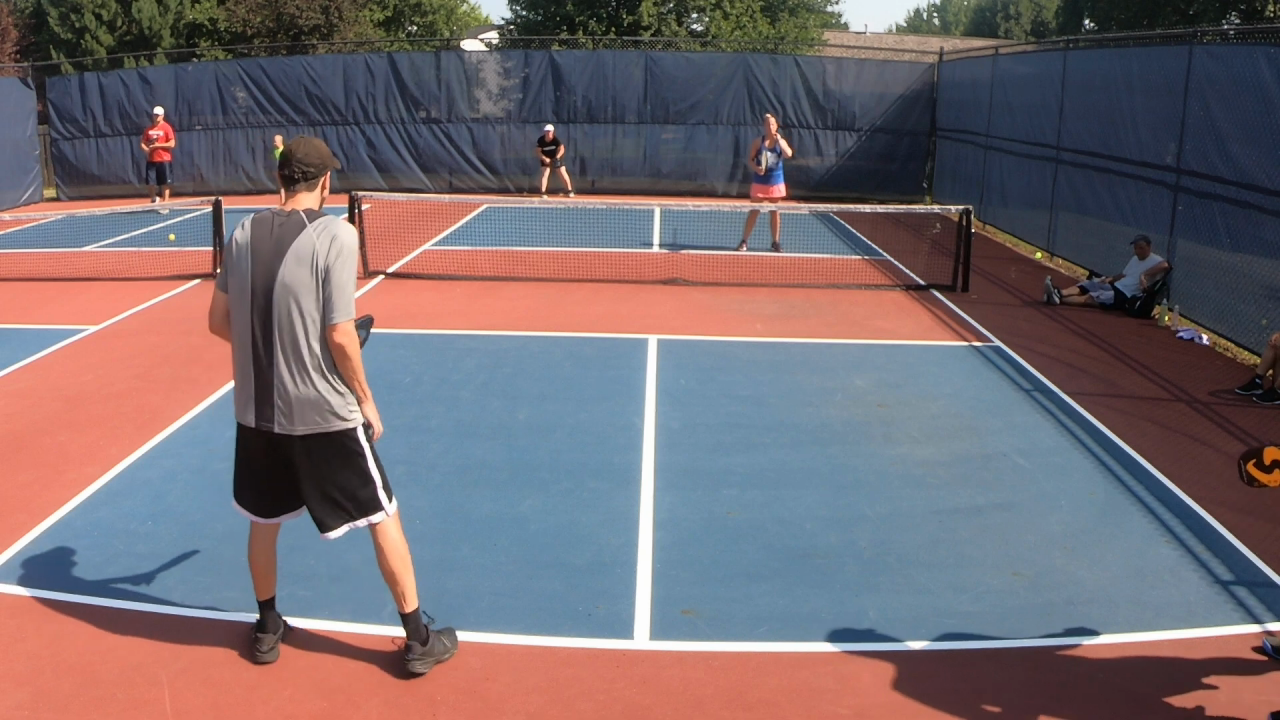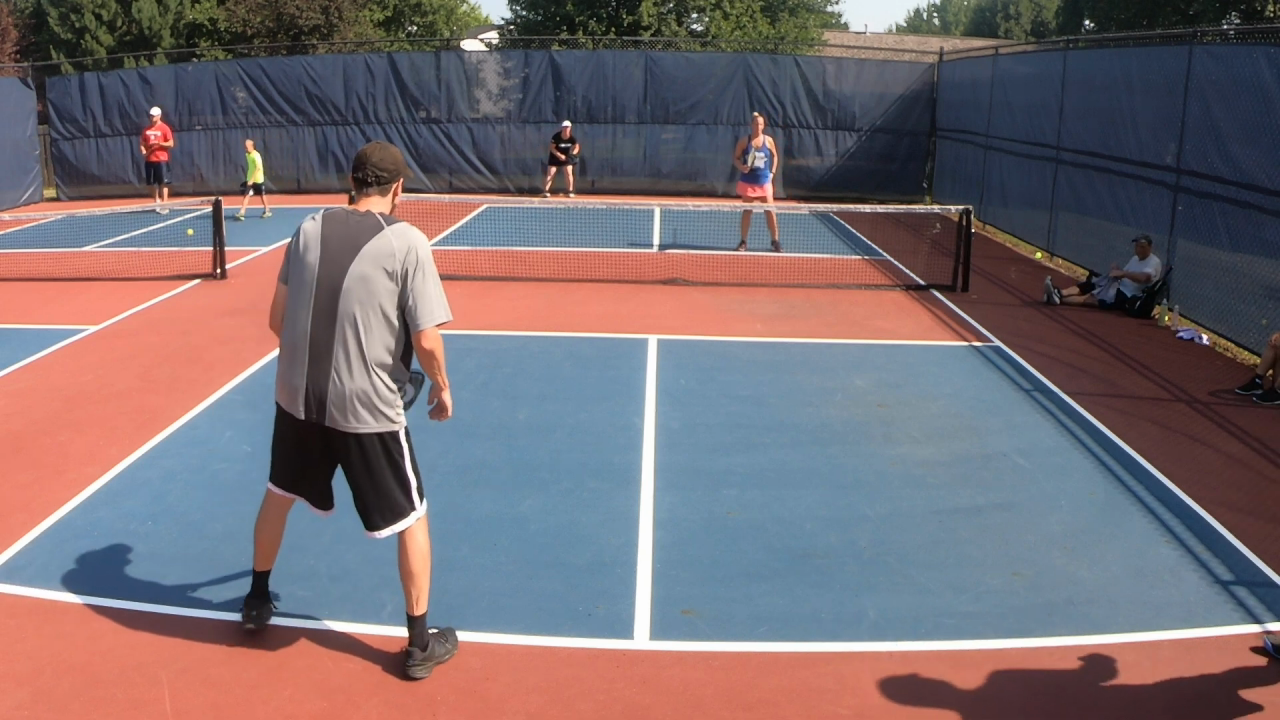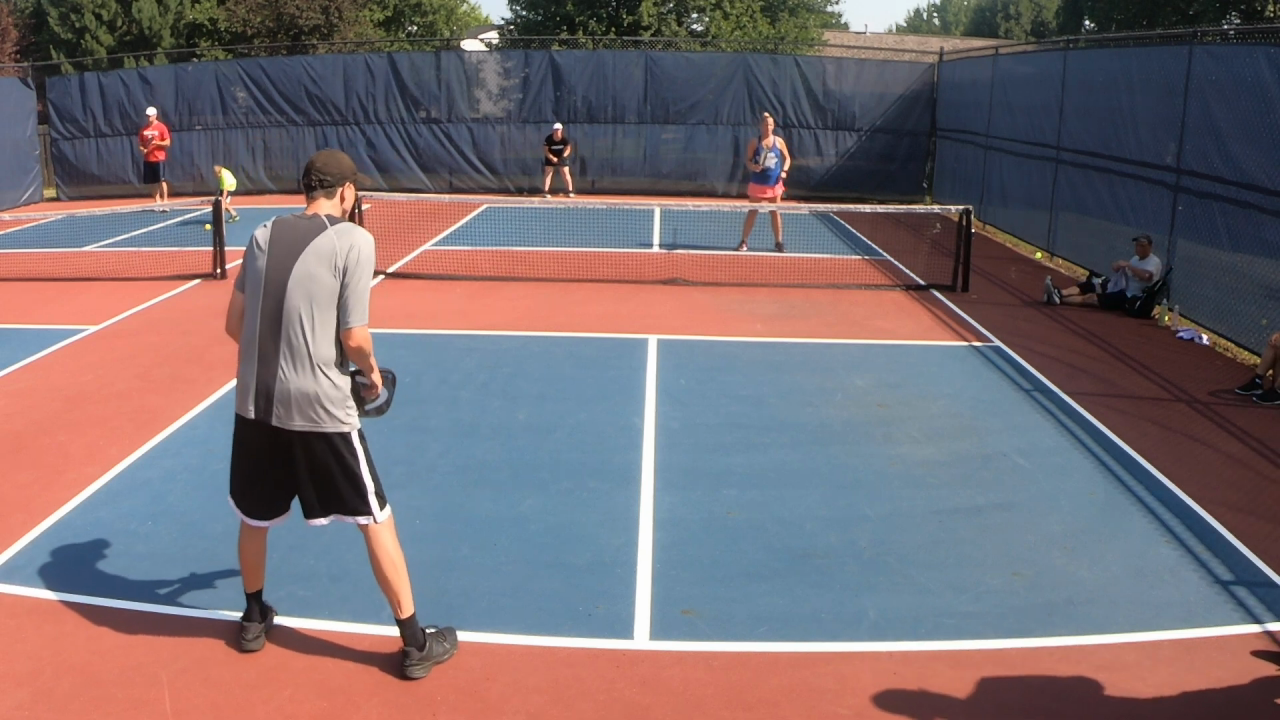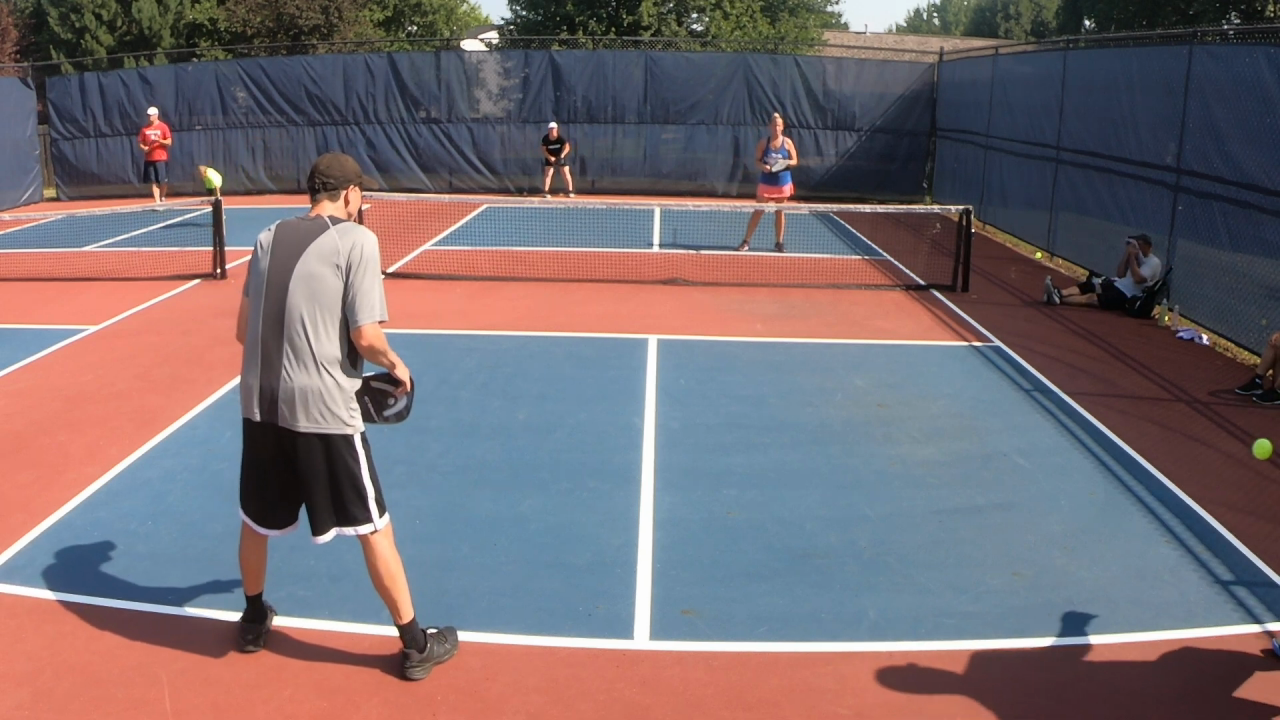
dt=0.5s
person 1, frame 1
left shoulder: (244, 233)
right shoulder: (335, 234)
left elbow: (218, 322)
right elbow: (339, 338)
right wrist: (365, 398)
left hip: (256, 405)
right hip: (322, 410)
left knee: (263, 517)
right knee: (383, 515)
left ankle: (267, 628)
right ankle: (419, 639)
person 1, frame 2
left shoulder: (308, 229)
right shoulder: (407, 241)
left elbow: (277, 319)
right elbow: (426, 339)
right wrist: (442, 388)
left hip: (297, 396)
right hip: (370, 406)
left knee: (279, 494)
right knee: (411, 519)
left ankle: (257, 598)
right ankle: (420, 643)
person 1, frame 3
left shoulder: (263, 235)
right shoulder: (353, 241)
left elbow: (234, 323)
right elbow: (354, 339)
right wrist: (371, 371)
left hip: (256, 401)
right hip: (320, 407)
left knee: (255, 514)
right knee: (376, 519)
left ankle: (254, 617)
right ankle: (415, 642)
person 1, frame 4
left shoulder: (268, 238)
right shoulder: (356, 240)
left elbow: (245, 330)
right elbow: (366, 337)
right wrist: (396, 365)
left hip: (260, 403)
right hip: (324, 408)
left knee: (257, 517)
right knee: (373, 528)
left ankle: (253, 618)
right ankle: (415, 644)
